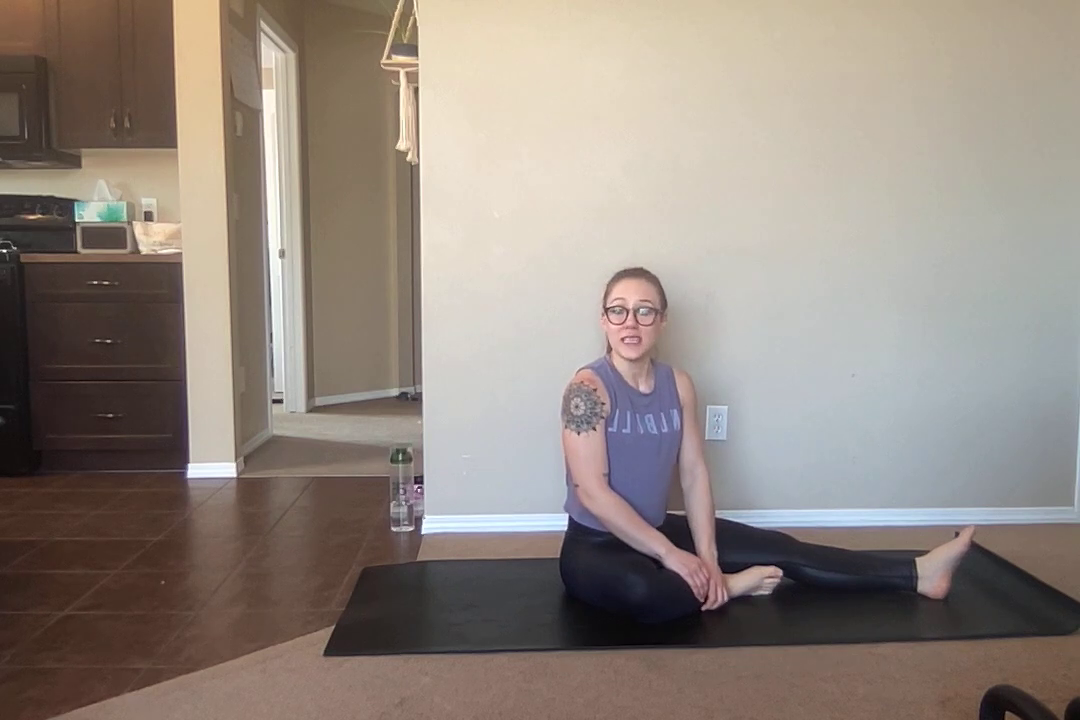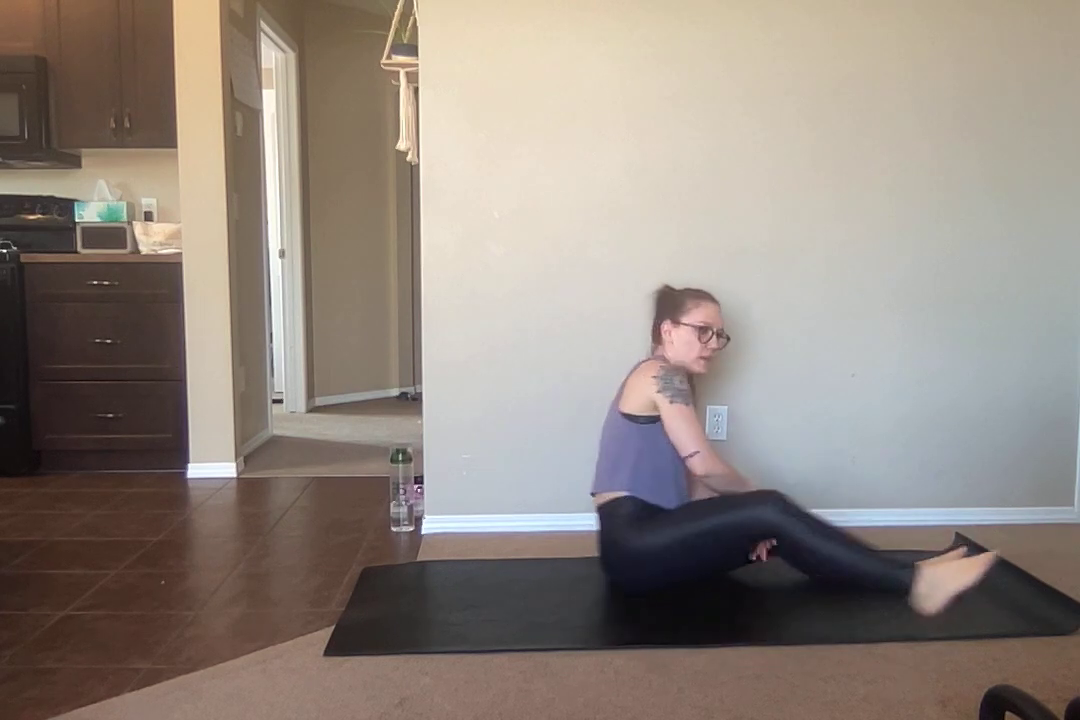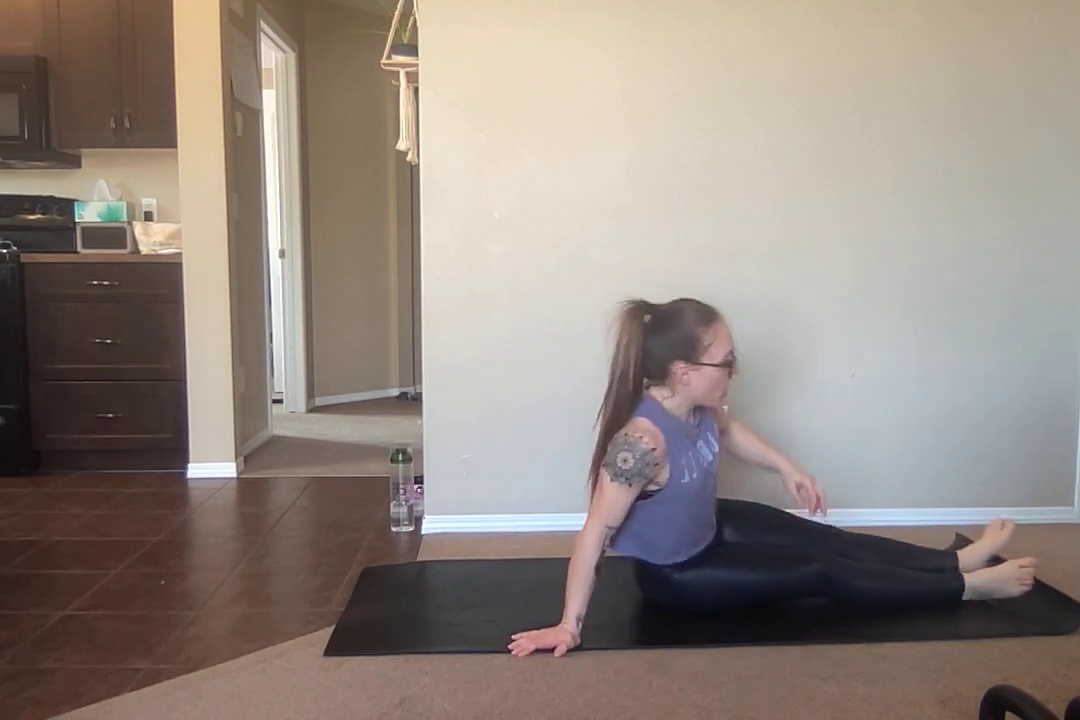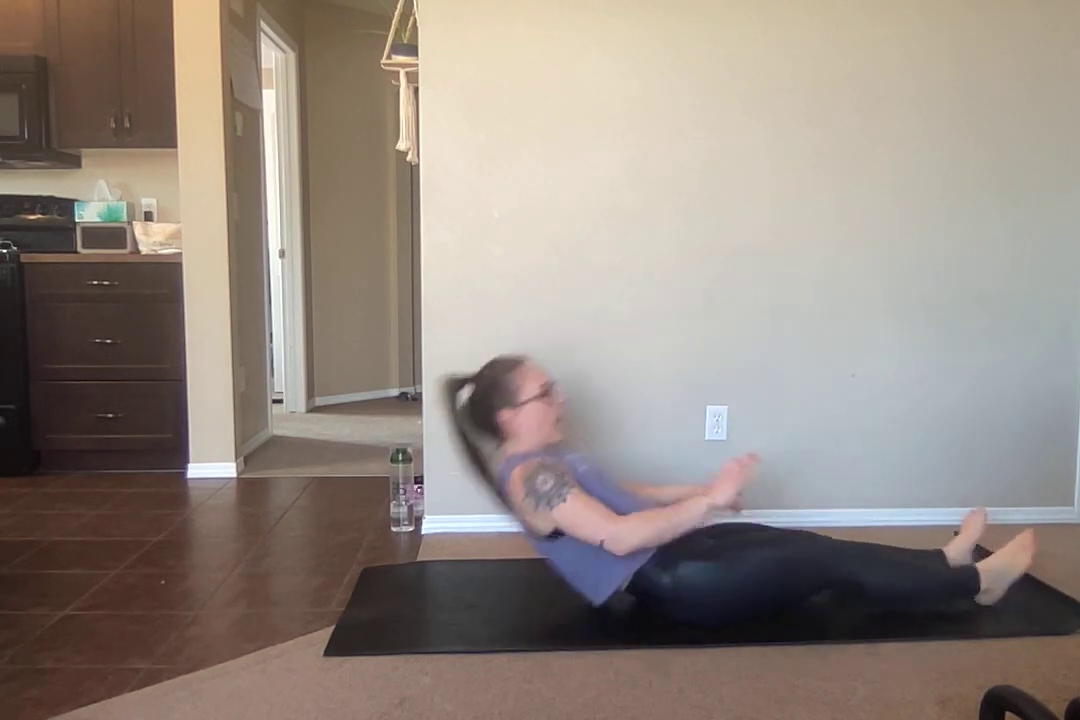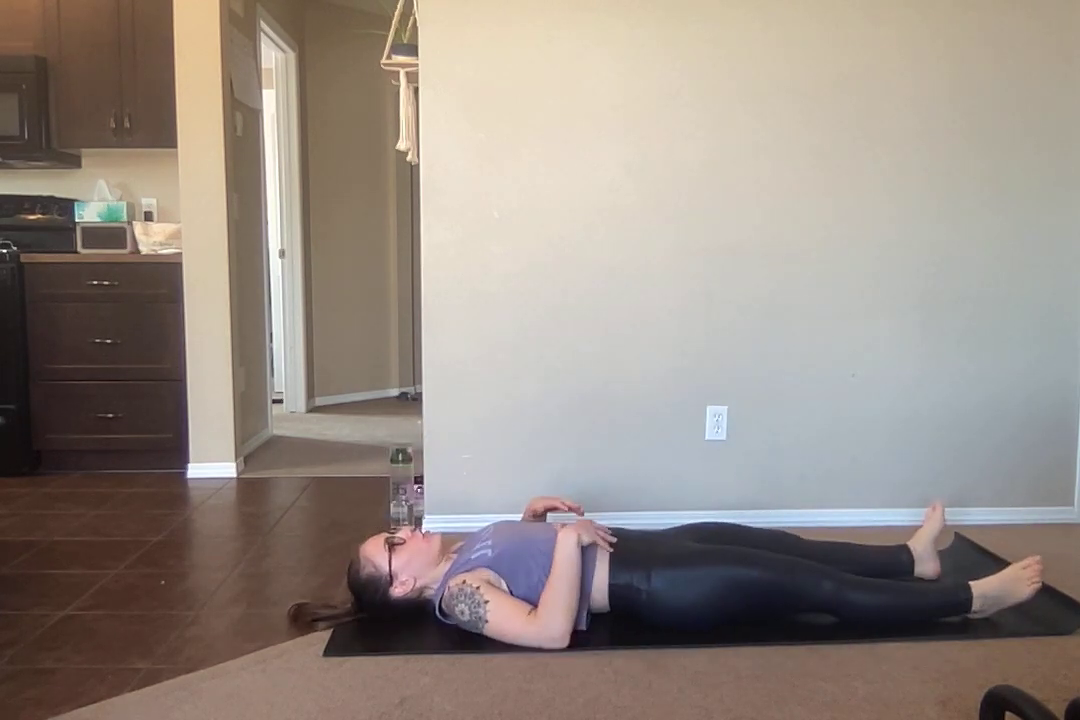
dt=1s
person 1, frame 1
left shoulder: (678, 385)
right shoulder: (588, 388)
left elbow: (694, 473)
right elbow: (593, 493)
left wrist: (707, 557)
right wrist: (670, 554)
left hip: (654, 530)
right hip: (595, 547)
left knee: (776, 548)
right knee: (643, 590)
left ankle: (918, 573)
right ankle: (727, 585)
person 1, frame 2
left shoulder: (669, 383)
right shoulder: (660, 375)
left elbow: (691, 481)
right elbow: (703, 465)
left wrist: (750, 527)
right wrist: (758, 498)
left hip: (653, 539)
right hip: (634, 547)
left knee: (773, 531)
right knee: (770, 510)
left ankle: (909, 576)
right ankle: (916, 582)
person 1, frame 3
left shoulder: (694, 405)
right shoulder: (642, 440)
left elbow: (728, 430)
right elbow: (594, 535)
left wrist: (788, 467)
right wrist: (569, 625)
left hip: (708, 528)
right hip: (675, 576)
left knee: (823, 538)
right knee: (823, 573)
left ankle: (954, 561)
right ankle: (964, 588)
person 1, frame 4
left shoulder: (545, 461)
right shoulder: (532, 475)
right elbow: (619, 536)
left wrist: (695, 492)
right wrist: (709, 500)
left hip: (672, 562)
right hip: (673, 584)
left knee: (813, 545)
right knee: (830, 564)
left ankle: (944, 562)
right ankle: (976, 583)
person 1, frame 5
left shoulder: (459, 554)
right shoulder: (457, 592)
right elbow: (549, 631)
left wrist: (532, 515)
right wrist: (567, 537)
left hip: (642, 547)
right hip: (654, 587)
left knee: (777, 544)
right knee: (818, 586)
left ankle: (910, 558)
right ankle: (970, 597)
